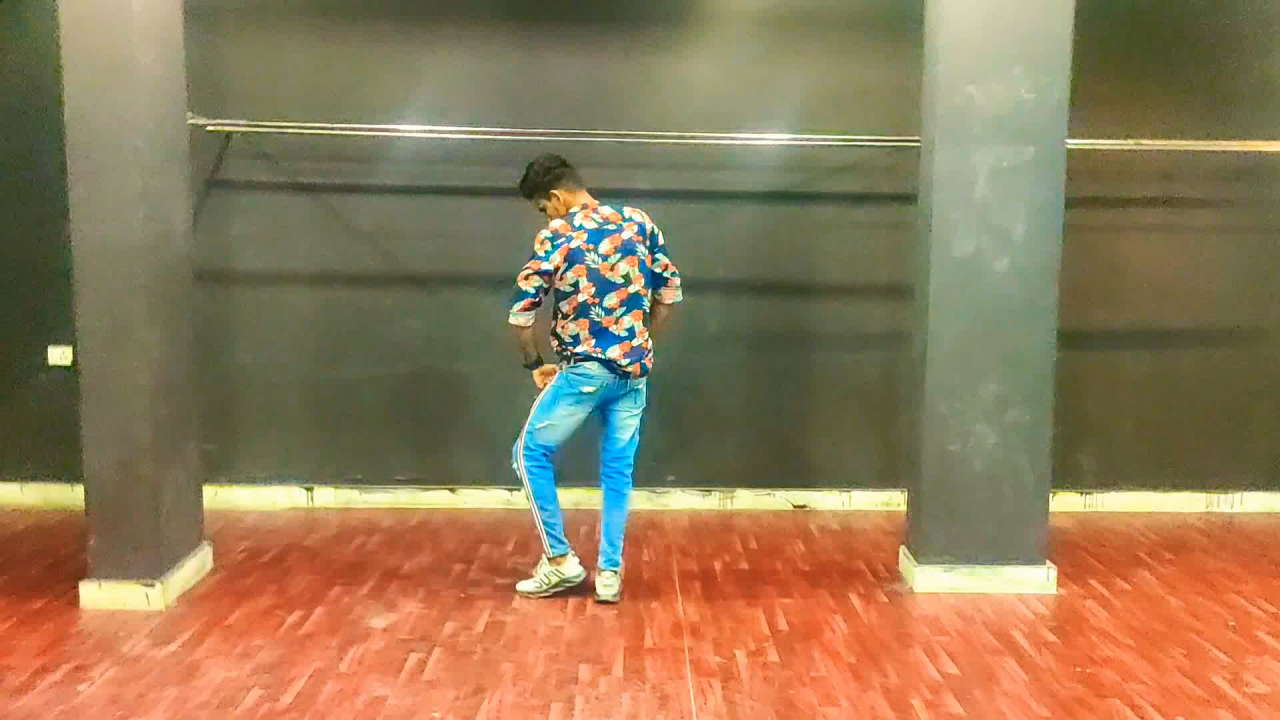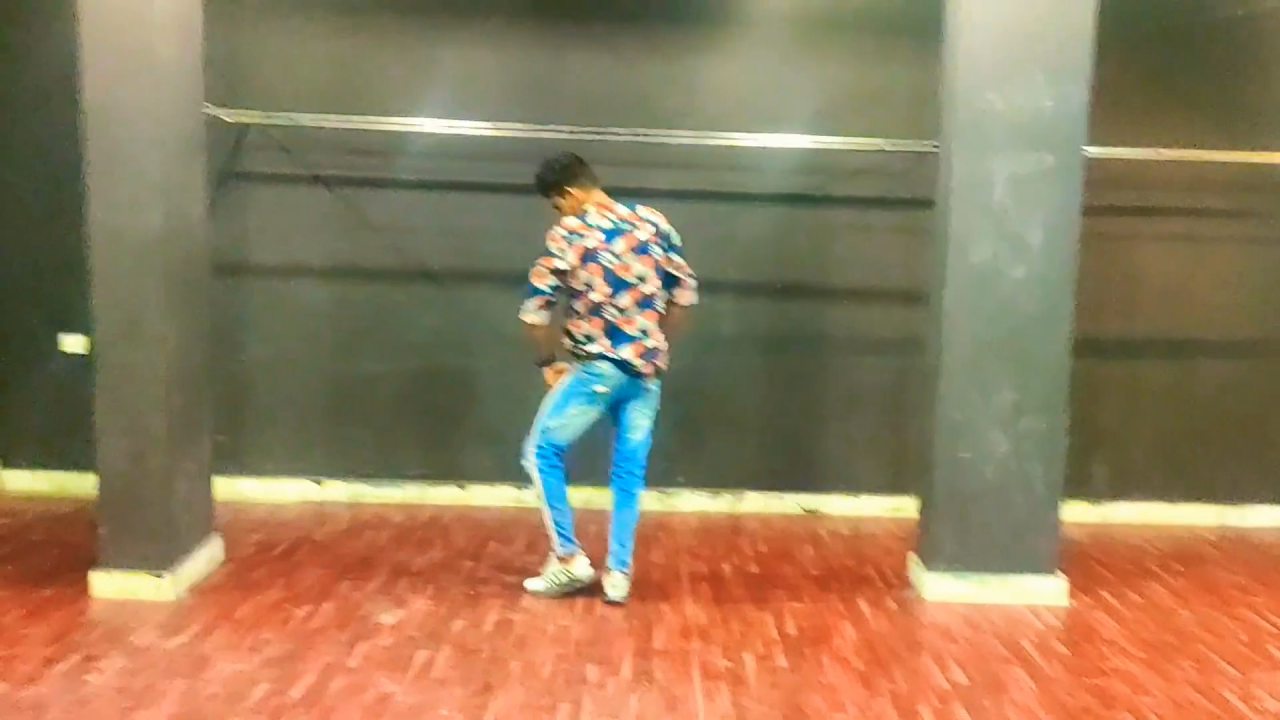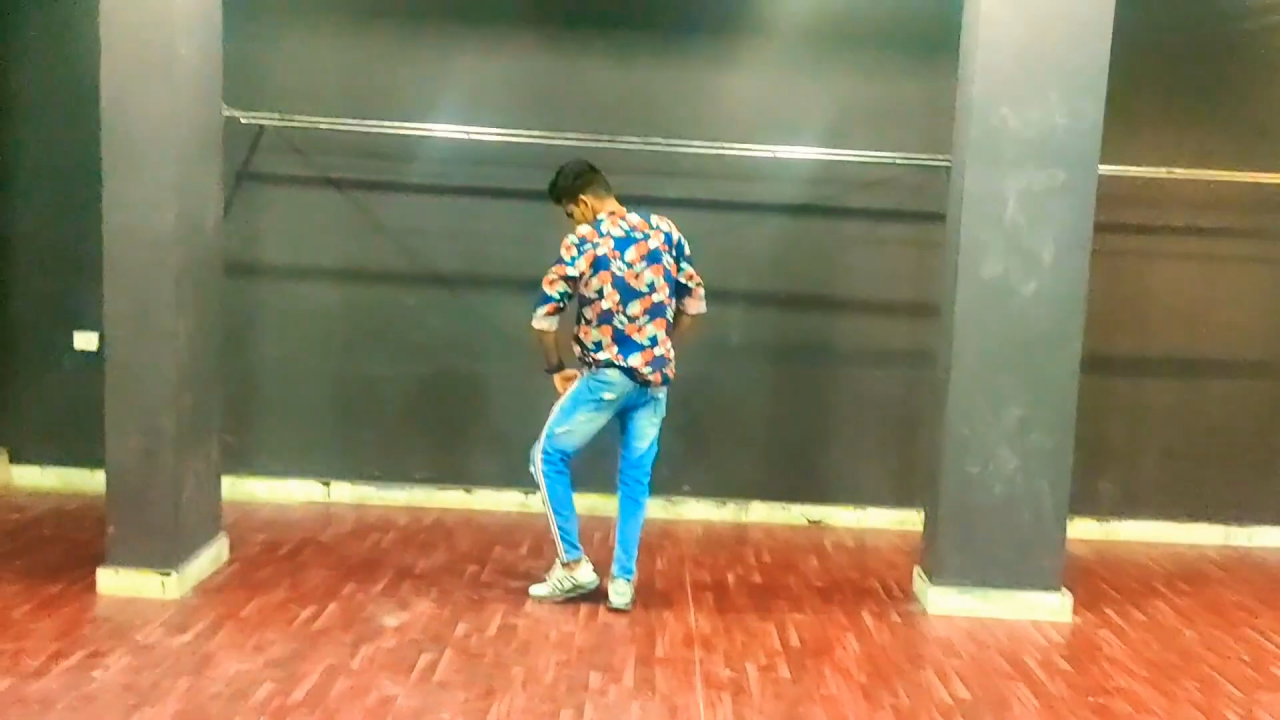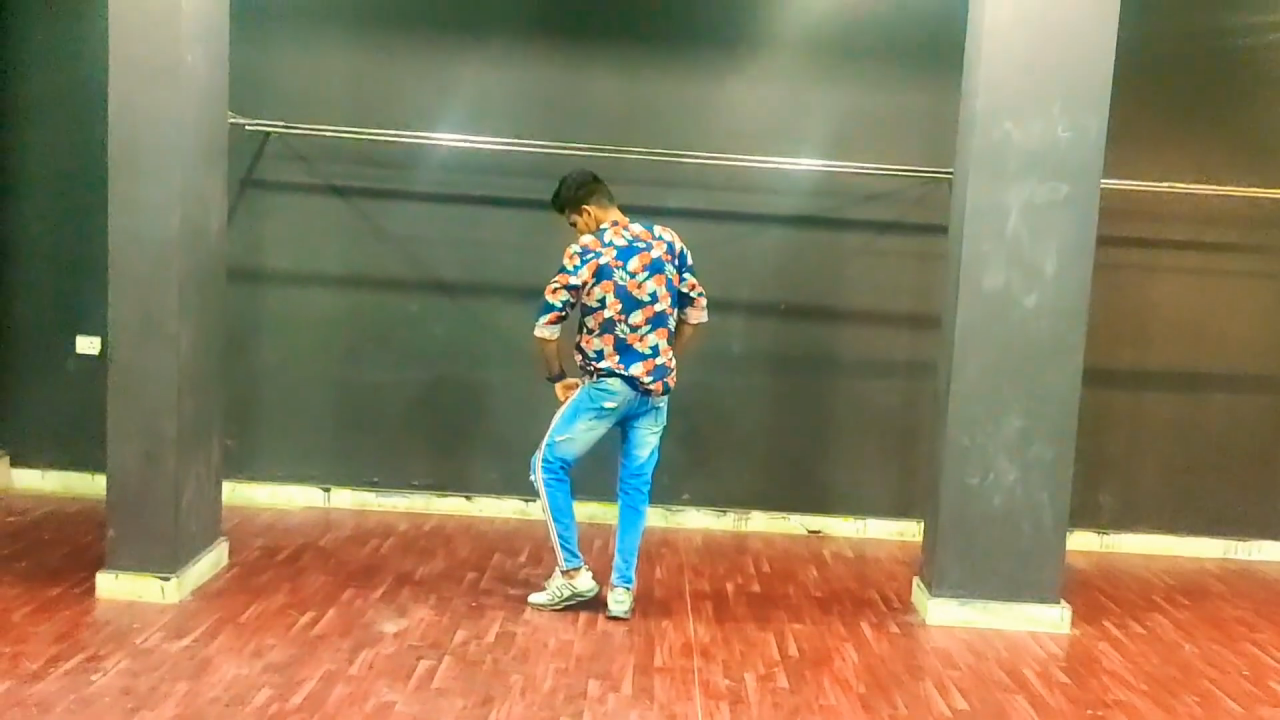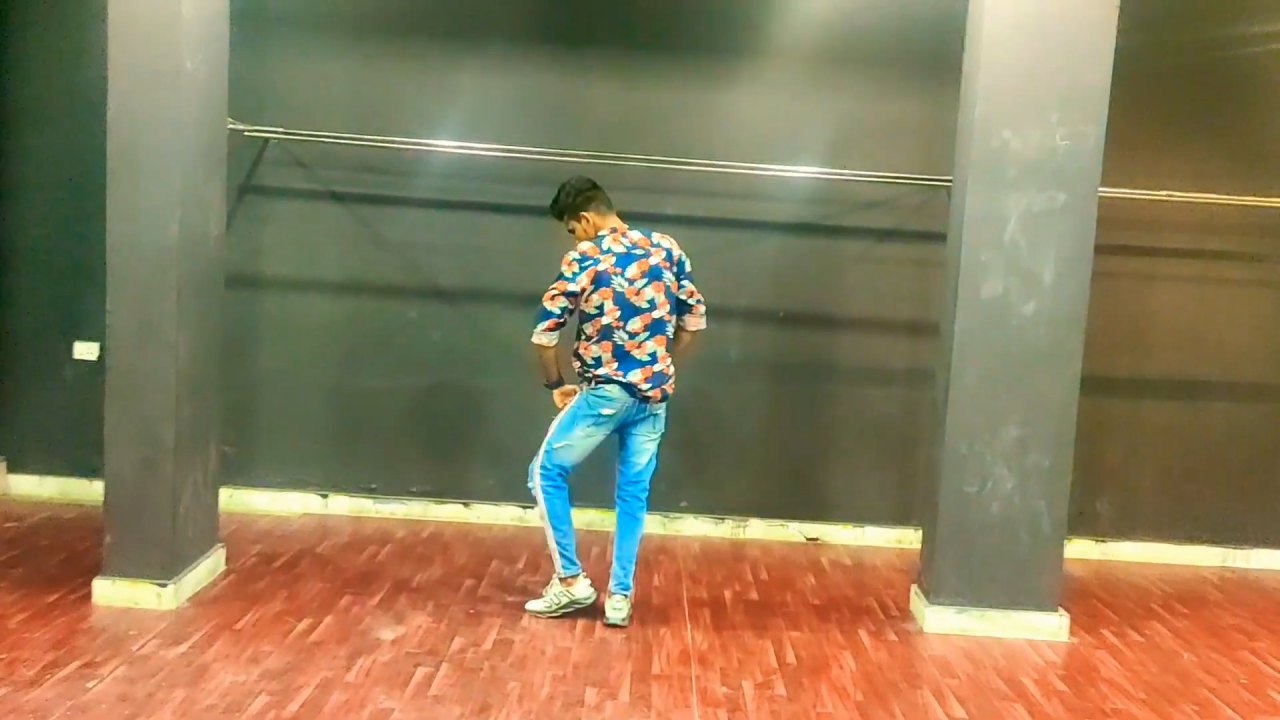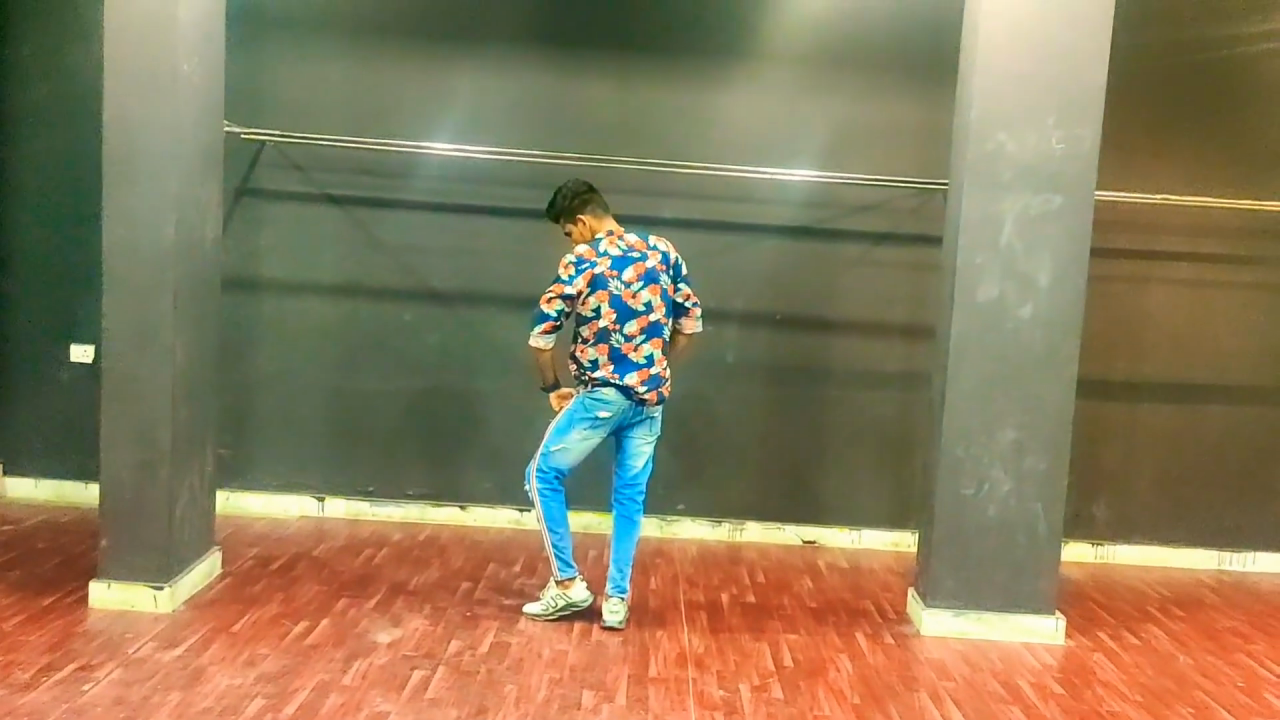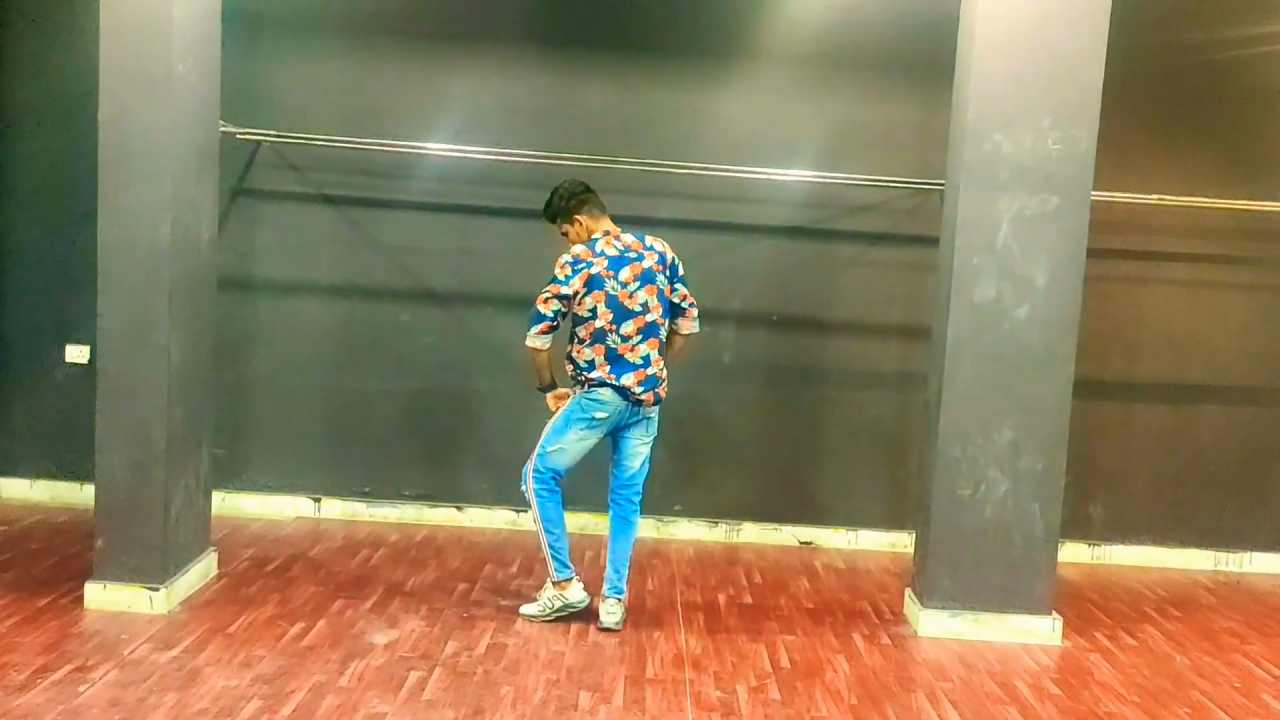
dt=0.2s
person 1, frame 1
left shoulder: (555, 236)
right shoulder: (637, 221)
left elbow: (520, 313)
right elbow: (670, 291)
left wrist: (535, 364)
left hip: (585, 370)
right hip: (634, 370)
left knee: (530, 453)
right knee: (618, 469)
left ankle: (560, 560)
right ankle: (610, 573)
person 1, frame 2
left shoulder: (570, 233)
right shoulder: (652, 221)
left elbow: (534, 310)
right elbow: (685, 292)
left wrist: (548, 362)
left hip: (598, 369)
right hip: (647, 370)
left knee: (542, 451)
right knee: (629, 470)
left ankle: (570, 559)
right ankle: (619, 573)
person 1, frame 3
left shoulder: (582, 241)
right shoulder: (664, 230)
left elbow: (544, 316)
right elbow: (694, 302)
left wrist: (556, 369)
left hip: (607, 377)
right hip: (655, 378)
left knee: (548, 457)
right knee: (636, 477)
left ankle: (574, 565)
right ankle: (623, 581)
person 1, frame 4
left shoulder: (585, 251)
right shoulder: (668, 241)
left elbow: (547, 326)
right elbow: (696, 312)
left wrist: (558, 377)
left hip: (607, 386)
right hip: (656, 388)
left knee: (548, 465)
right knee: (636, 486)
left ankle: (574, 573)
right ankle: (623, 589)
person 1, frame 5
left shoulder: (583, 258)
right shoulder: (666, 248)
left elbow: (544, 332)
right elbow: (694, 319)
left wrist: (555, 384)
left hip: (606, 393)
right hip: (654, 395)
left knee: (546, 472)
right knee: (633, 493)
left ankle: (571, 580)
right ankle: (620, 596)
person 1, frame 6
left shoulder: (580, 261)
right shoulder: (662, 251)
left elbow: (541, 335)
right elbow: (690, 321)
left wrist: (552, 388)
left hip: (602, 395)
right hip: (651, 397)
left knee: (543, 475)
right knee: (630, 496)
left ankle: (568, 584)
right ankle: (617, 599)
person 1, frame 7
left shoulder: (577, 261)
right shoulder: (659, 251)
left elbow: (538, 334)
right elbow: (687, 322)
left wrist: (549, 388)
left hip: (598, 395)
right hip: (648, 398)
left knee: (540, 476)
right knee: (627, 497)
left ankle: (565, 585)
right ankle: (614, 599)
